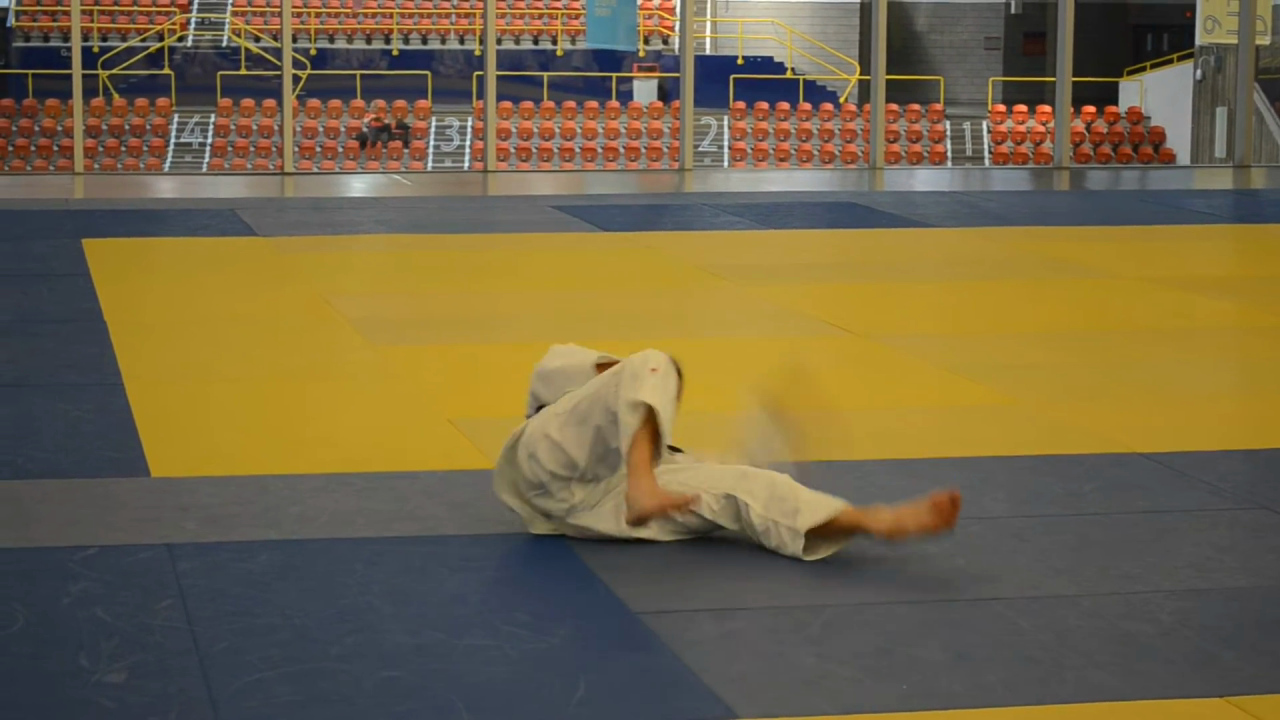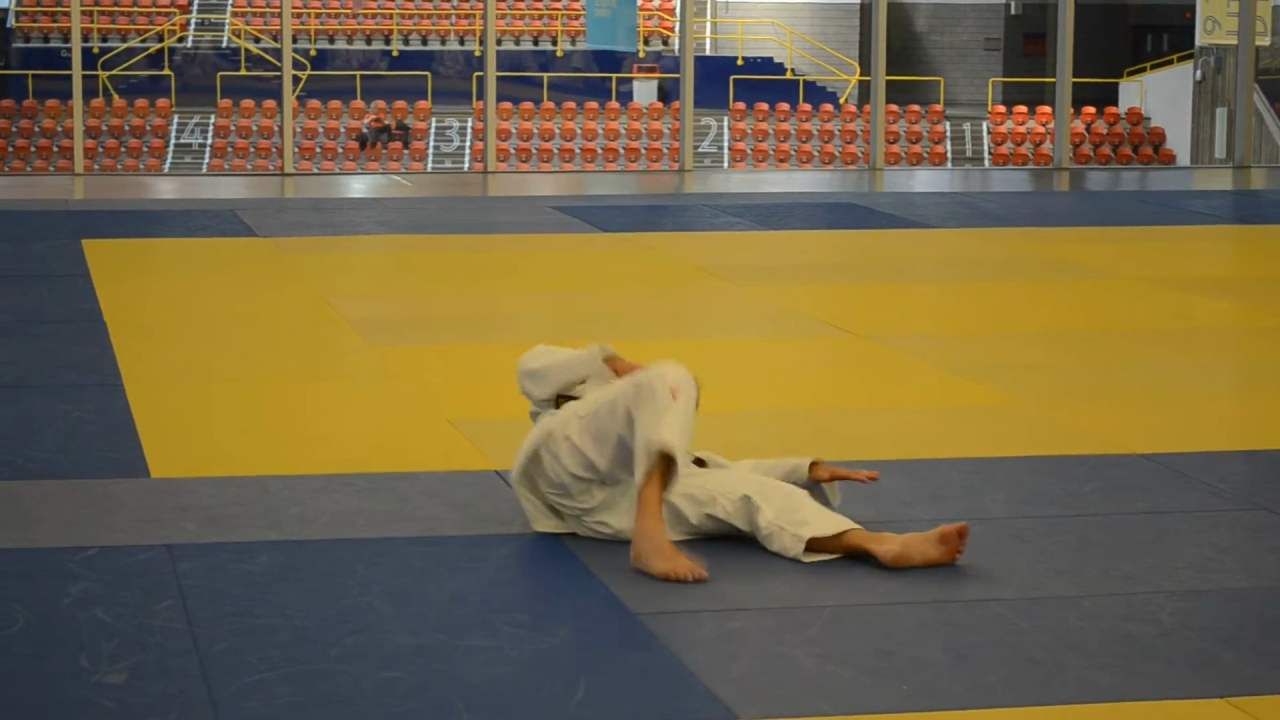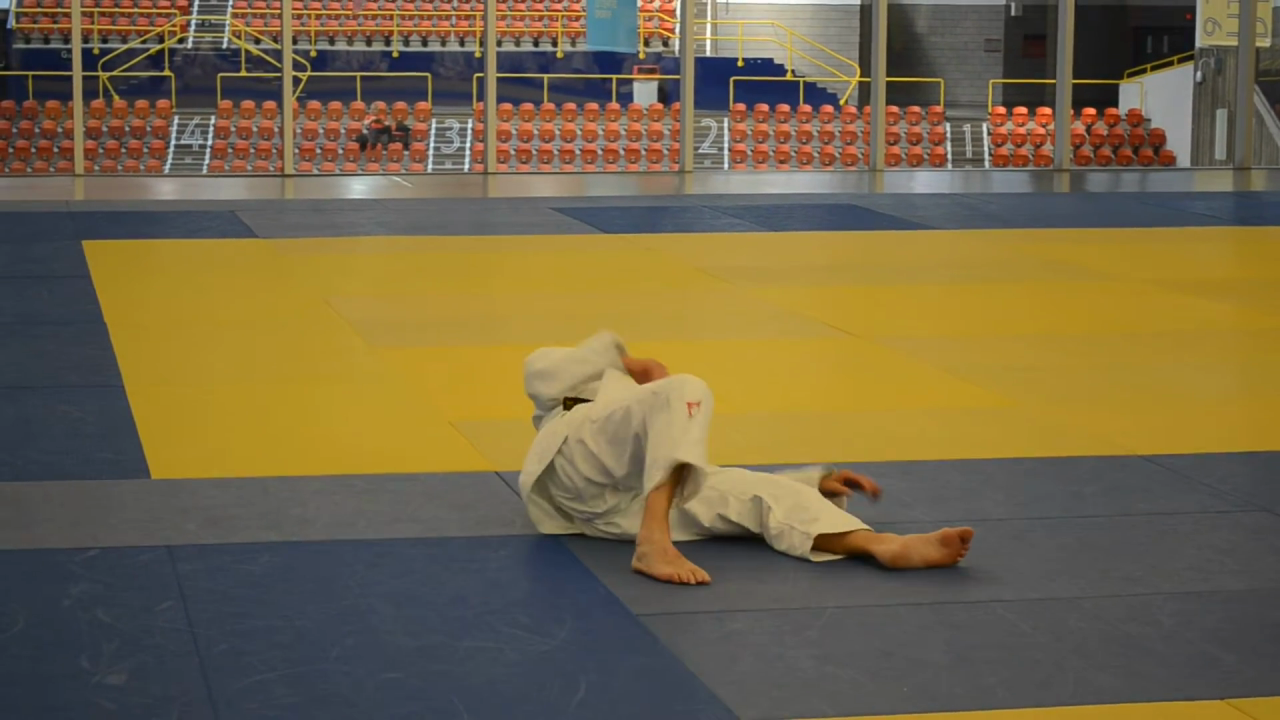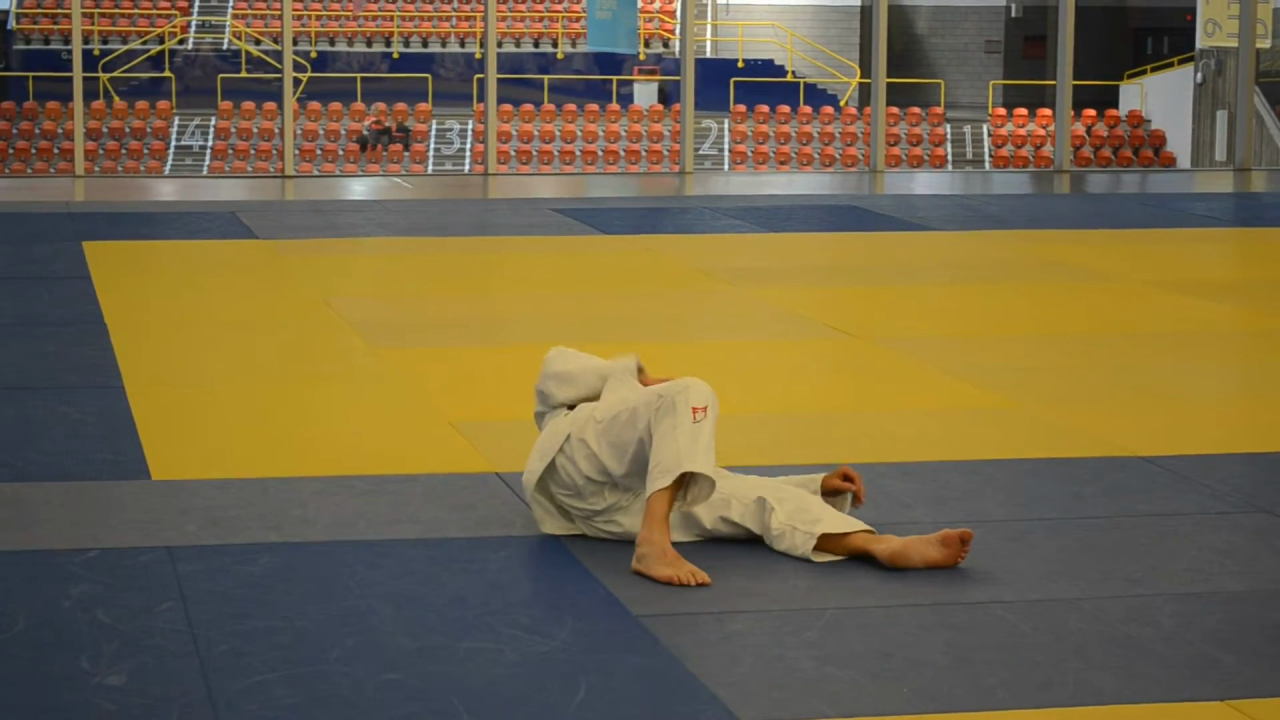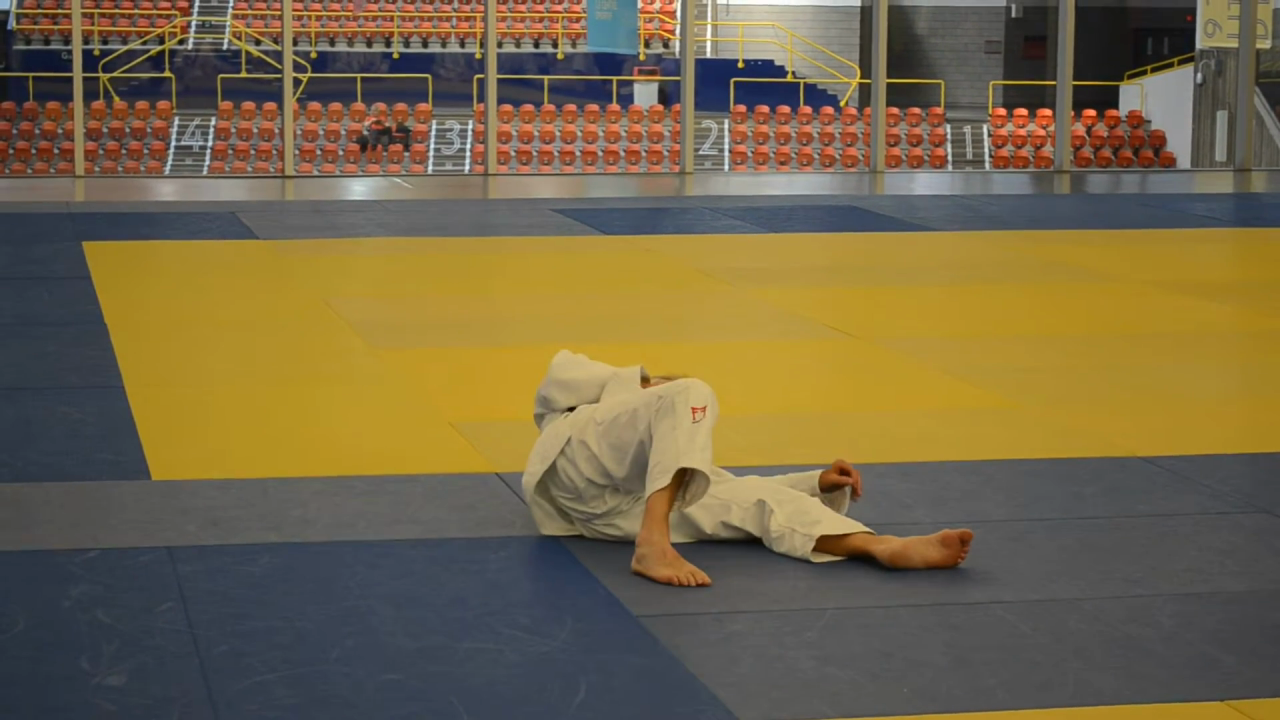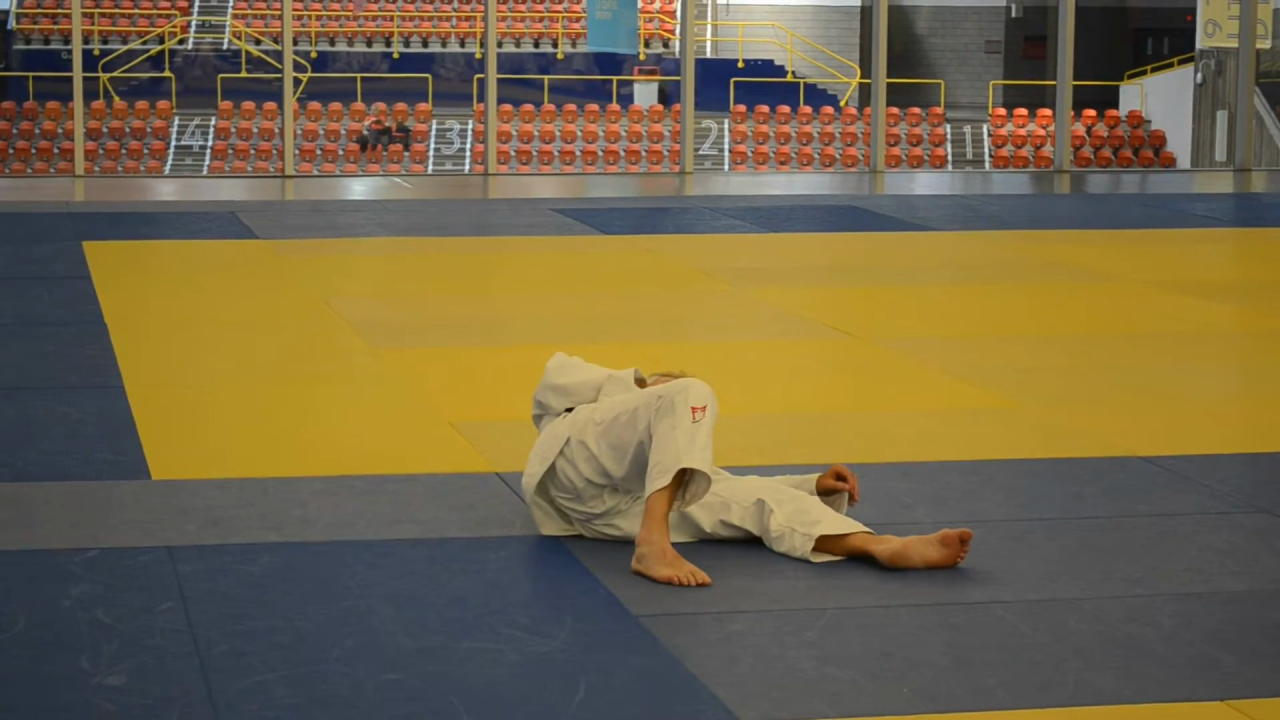
dt=0.1s
person 1, frame 1
left shoulder: (660, 452)
right shoulder: (568, 401)
left elbow: (713, 470)
right elbow: (552, 372)
right wrist: (625, 370)
left hip: (596, 501)
right hip: (553, 468)
left knee: (743, 487)
right knee: (652, 367)
left ankle: (875, 521)
right ankle: (641, 494)
person 1, frame 2
left shoulder: (678, 462)
right shoulder: (583, 394)
left elbow: (733, 473)
right elbow: (535, 369)
left wrist: (808, 470)
right wrist: (609, 362)
left hip: (607, 506)
left knee: (754, 493)
right knee: (668, 382)
left ankle: (885, 545)
right ankle: (649, 537)
person 1, frame 3
left shoulder: (673, 457)
right shoulder: (572, 408)
left elbow: (740, 482)
right elbow: (541, 369)
left wrist: (820, 482)
right wrist: (615, 354)
left hip: (614, 507)
left knee: (764, 496)
right knee: (686, 394)
left ankle: (886, 546)
right ankle: (654, 541)
person 1, frame 4
left shoulder: (679, 461)
left elbow: (738, 487)
right elbow: (555, 369)
left wrist: (821, 485)
right wrist: (633, 375)
left hip: (618, 506)
left knee: (765, 498)
right knee: (692, 397)
left ankle: (885, 547)
right ankle: (654, 543)
person 1, frame 5
left shoulder: (673, 461)
right shoulder: (574, 415)
left elbow: (737, 488)
right elbow: (561, 375)
left wrist: (819, 482)
right wrist: (638, 383)
left hip: (612, 509)
left knee: (761, 503)
right knee: (691, 397)
left ankle: (886, 547)
right ankle: (653, 544)
person 1, frame 6
left shoulder: (673, 459)
right shoulder: (566, 416)
left elbow: (737, 489)
right elbow: (557, 376)
left wrist: (817, 485)
right wrist: (635, 385)
left hip: (612, 508)
left knee: (760, 500)
right knee: (692, 397)
left ankle: (886, 547)
right ankle: (653, 544)
